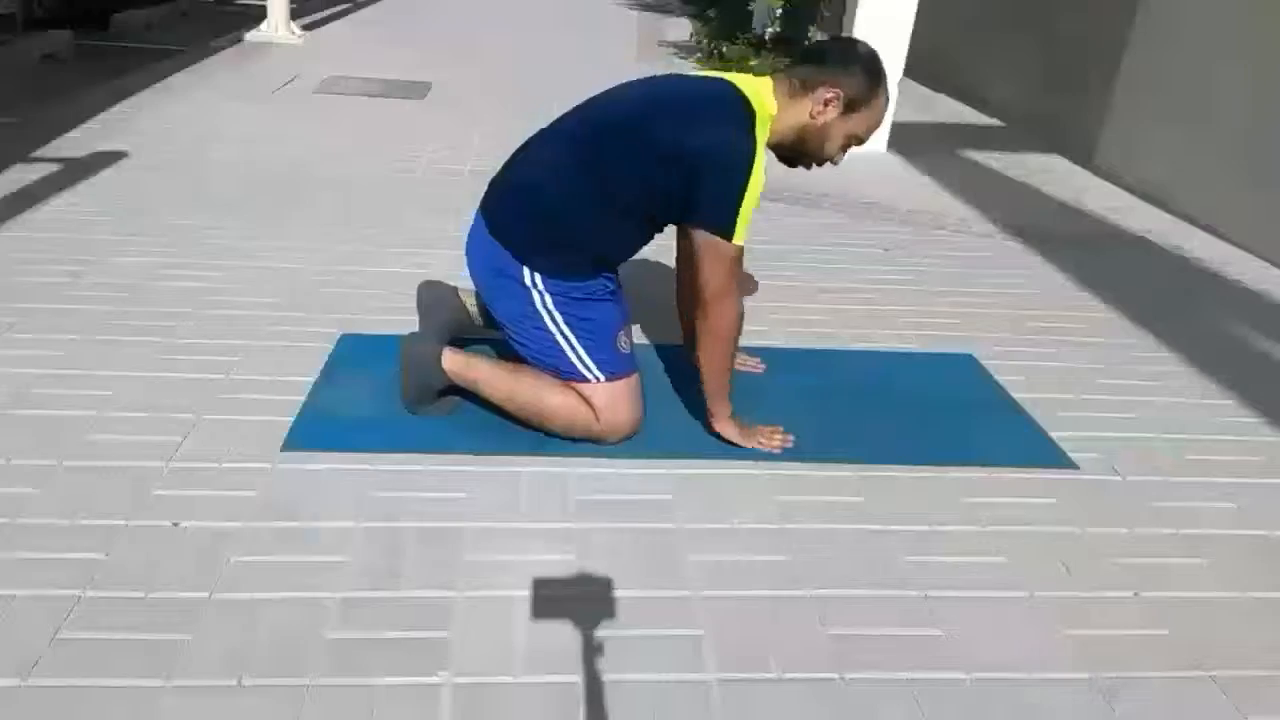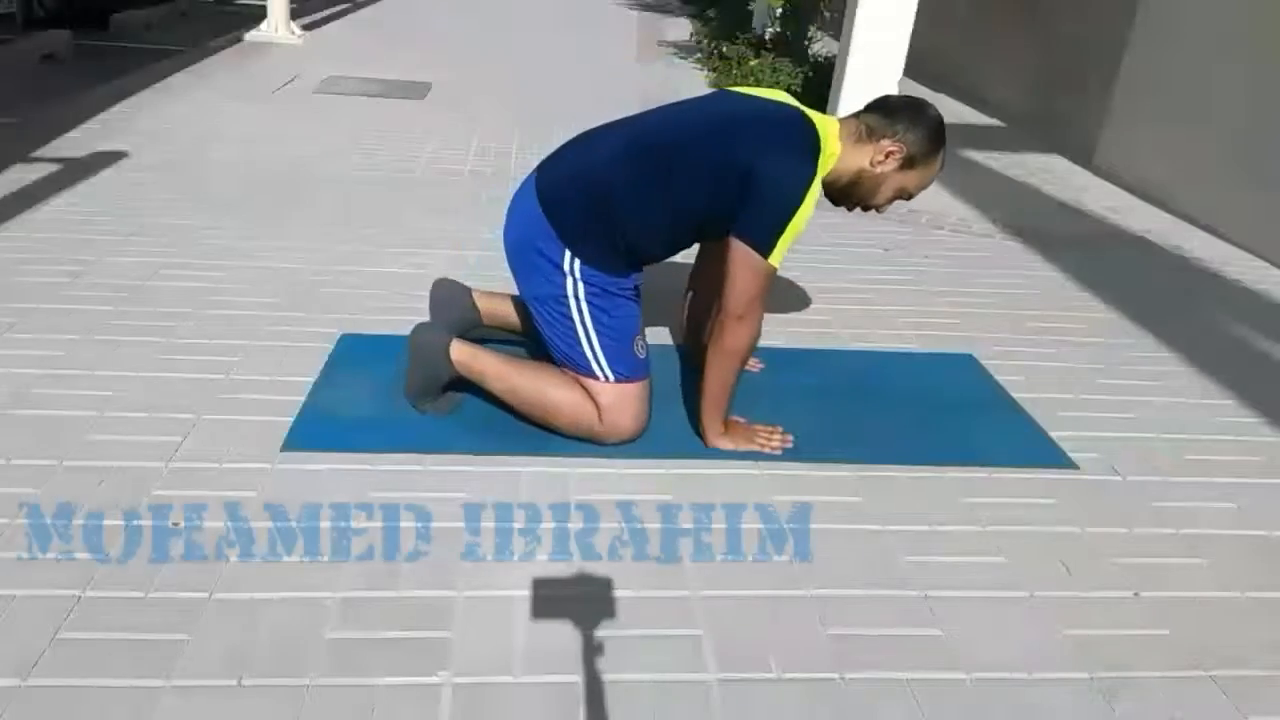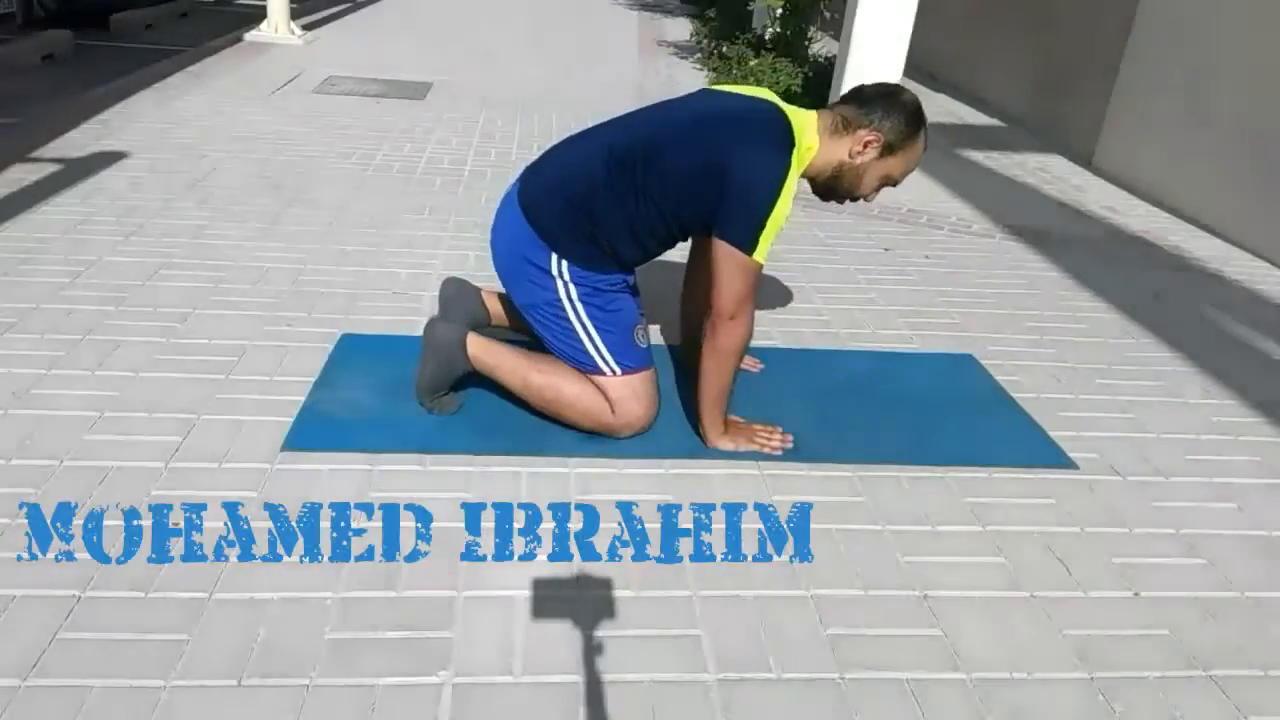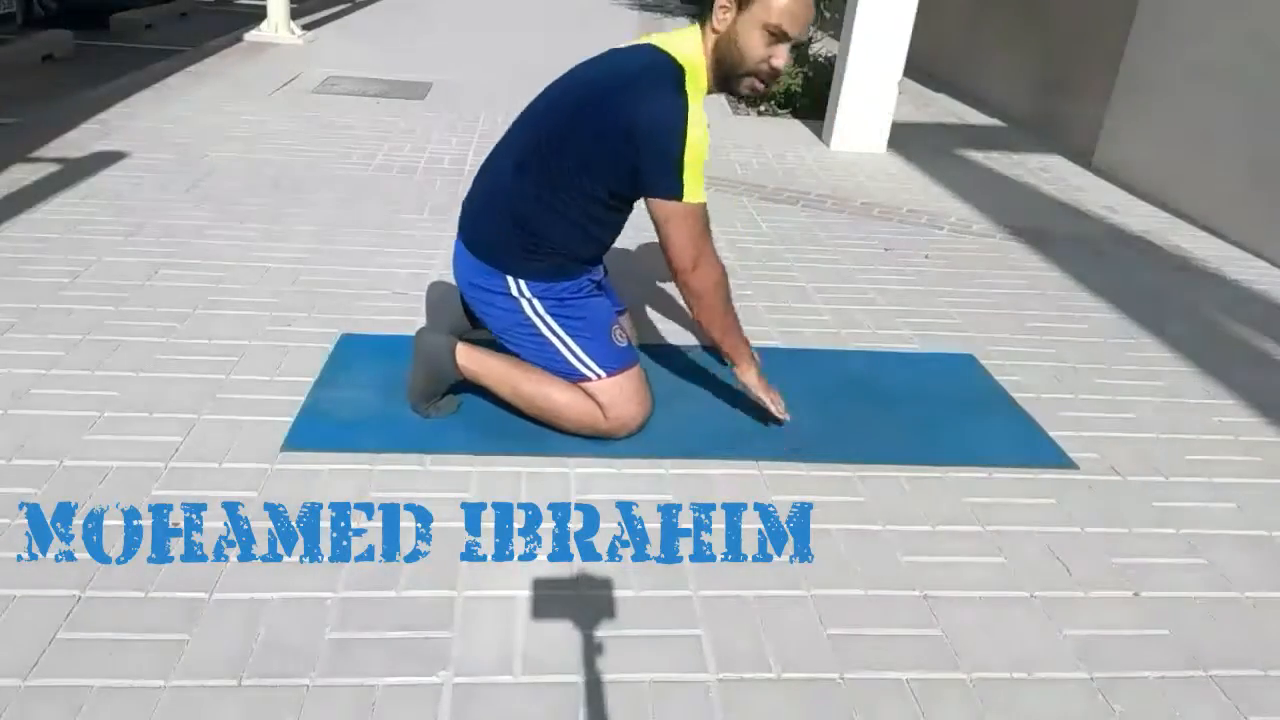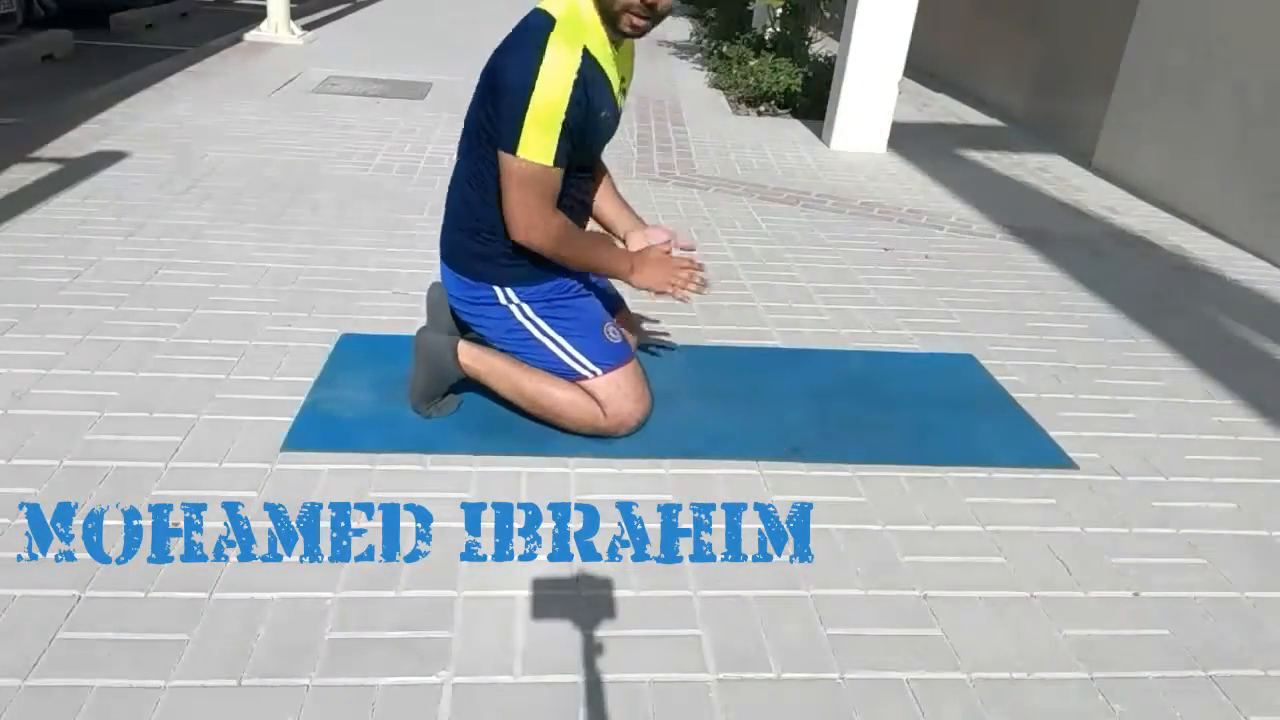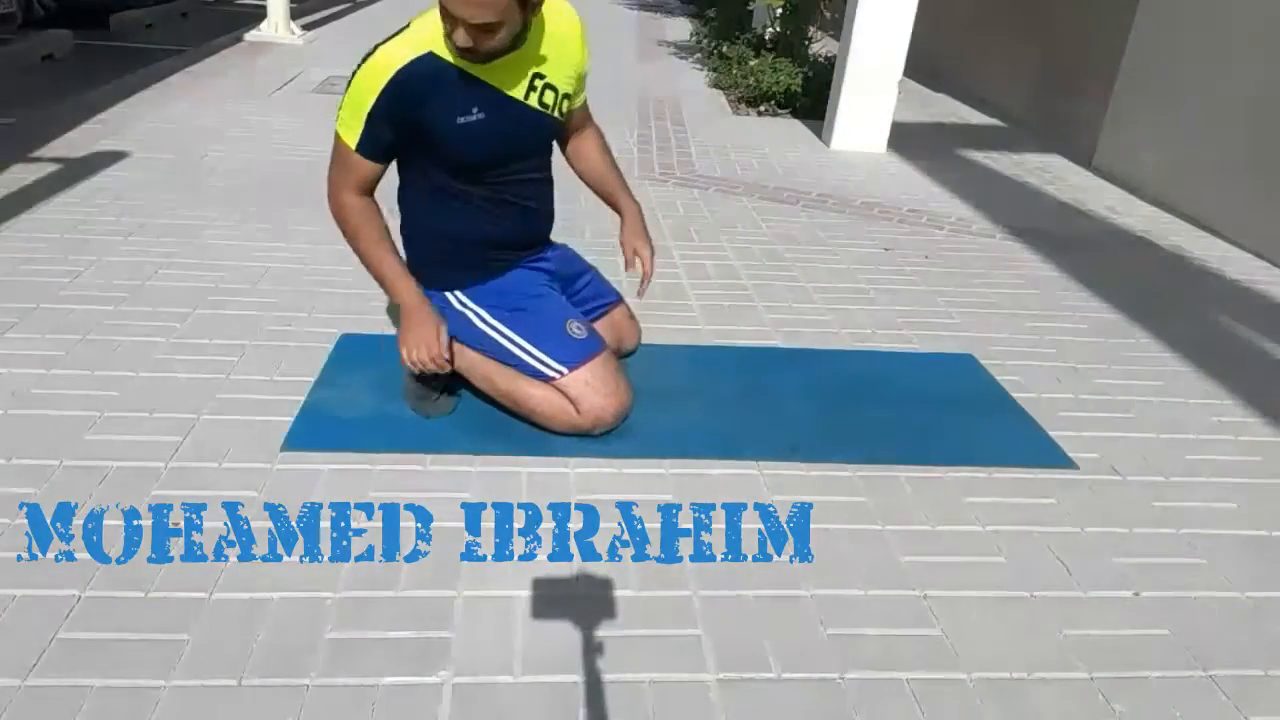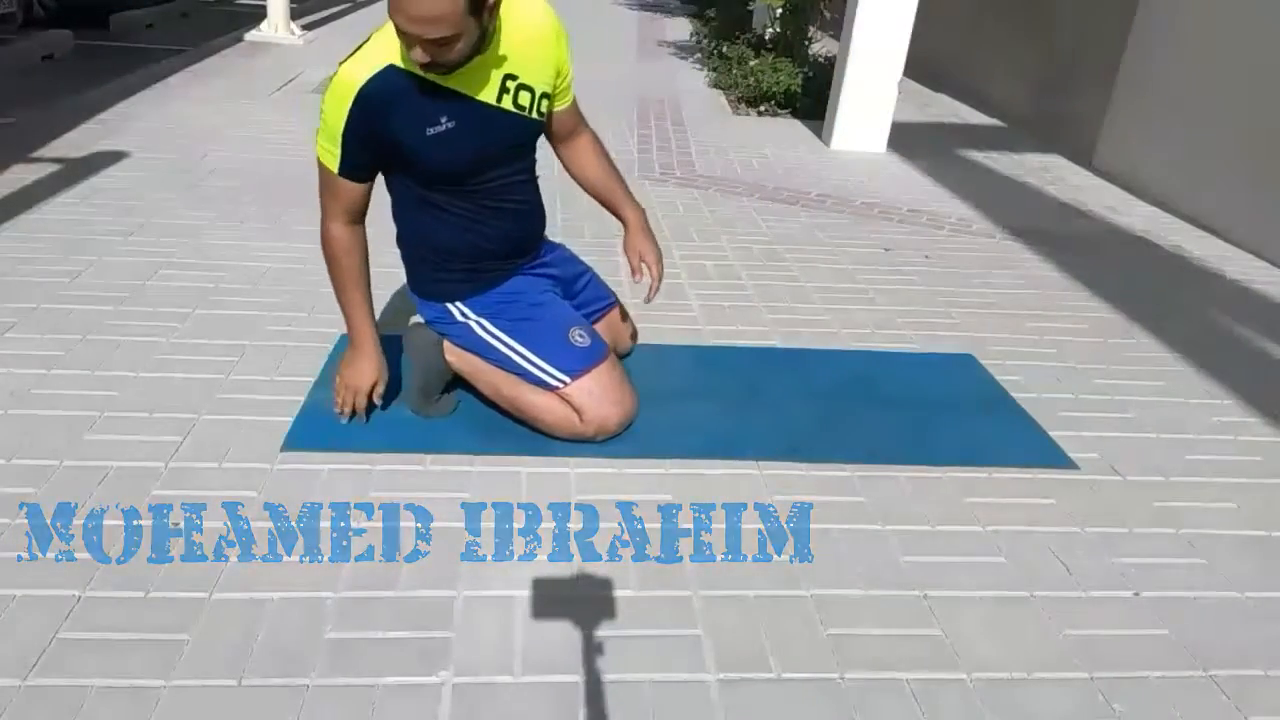
dt=0.4s
person 1, frame 1
left shoulder: (726, 98)
right shoulder: (734, 143)
left elbow: (695, 251)
right elbow: (717, 297)
left wrist: (704, 348)
right wrist: (721, 415)
left hip: (526, 230)
right hip: (532, 258)
left knee: (615, 351)
right knee: (616, 416)
left ankle: (462, 308)
right ankle: (446, 362)
person 1, frame 2
left shoulder: (787, 128)
right shoulder: (790, 172)
left elbow: (716, 244)
right elbow: (739, 313)
left wrist: (697, 343)
right wrist: (715, 427)
left hip: (554, 205)
right hip: (567, 238)
right knee: (619, 416)
left ankle: (468, 305)
right ankle: (452, 353)
person 1, frame 3
left shoulder: (768, 125)
right shoulder: (765, 167)
left elbow: (707, 249)
right elbow: (730, 313)
left wrist: (695, 346)
right wrist: (715, 427)
left hip: (543, 216)
right hip: (552, 246)
right knee: (629, 408)
left ankle: (477, 305)
right ankle: (466, 347)
person 1, frame 4
left shoulder: (669, 66)
right shoulder: (667, 103)
left elbow: (684, 230)
right elbow: (692, 263)
left wrist: (715, 325)
right wrist: (741, 360)
left hip: (539, 246)
right hip: (513, 268)
left knee: (622, 338)
right knee: (624, 409)
left ankle: (477, 309)
right ankle: (457, 357)
person 1, frame 5
left shoulder: (614, 38)
right shoulder: (554, 56)
right elbow: (531, 224)
left wrist: (634, 233)
right wrist: (632, 266)
left hip: (536, 256)
right hip: (498, 273)
left knee: (625, 337)
right knee: (624, 407)
left ankle: (467, 314)
right ankle: (460, 354)
person 1, frame 6
right shoulder: (395, 72)
right elbow: (349, 193)
left wrist: (629, 212)
right wrist: (414, 304)
left hip: (537, 252)
right hip: (469, 278)
left knee: (623, 335)
right knee: (605, 405)
left ankle: (469, 338)
right ankle: (442, 351)
person 1, frame 7
right shoulder: (364, 87)
left elbow: (571, 136)
right elbow: (342, 222)
left wrist: (634, 218)
right wrist: (364, 343)
left hip: (536, 253)
right hip: (467, 288)
left knee: (620, 335)
right knee: (609, 412)
left ankle: (466, 342)
right ankle: (450, 351)
